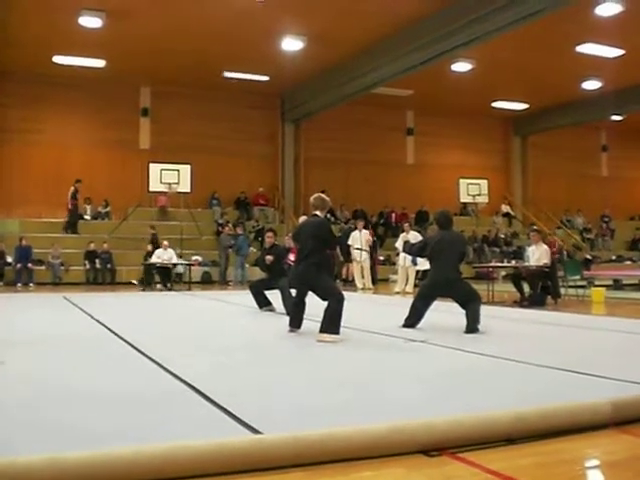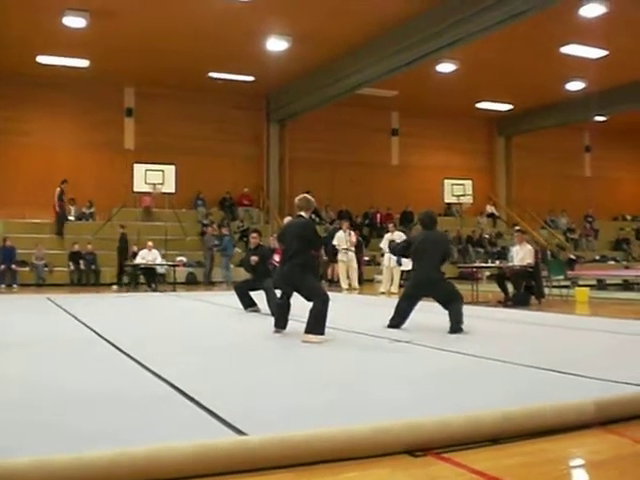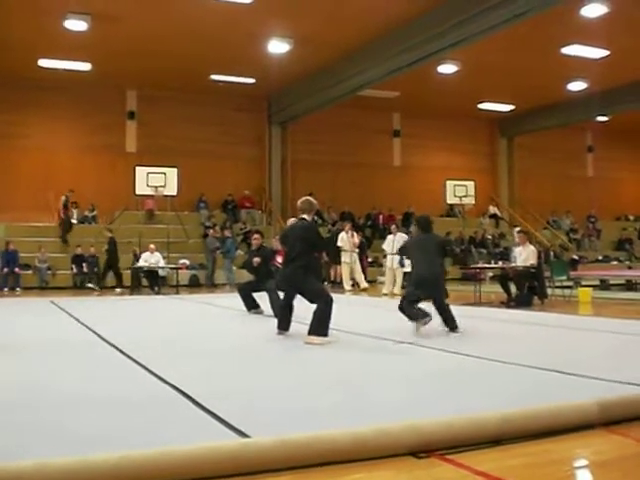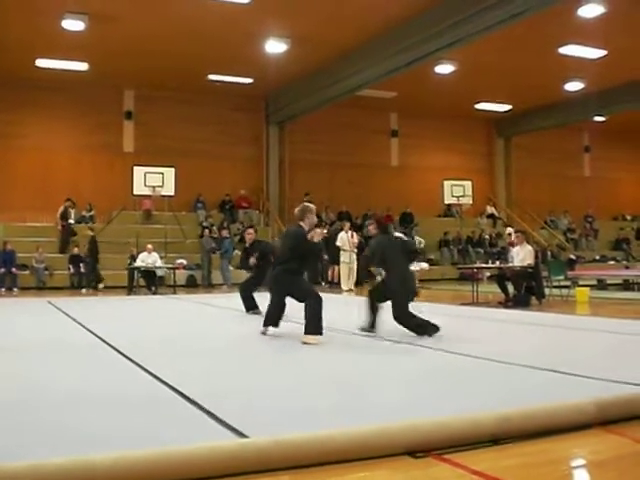
dt=0.3s
person 1, frame 1
left shoulder: (304, 223)
right shoulder: (323, 223)
left elbow: (295, 238)
right elbow: (333, 246)
left hip: (300, 268)
right hip: (314, 270)
left knee: (300, 295)
right knee: (336, 297)
left ankle: (294, 325)
right ankle: (327, 332)
person 1, frame 2
left shoulder: (289, 224)
right shoulder: (307, 224)
left elbow: (281, 239)
right elbow: (317, 246)
left hip: (285, 269)
right hip: (299, 270)
left knee: (285, 296)
right knee: (321, 297)
left ankle: (279, 325)
right ankle: (312, 333)
person 1, frame 3
left shoulder: (292, 227)
right shoulder: (310, 226)
left elbow: (283, 241)
right elbow: (321, 248)
left hip: (288, 272)
right hip: (301, 273)
left knee: (288, 298)
right knee: (325, 299)
left ankle: (282, 327)
right ankle: (315, 334)
person 1, frame 4
left shoulder: (291, 231)
right shoulder: (300, 235)
right elbow: (315, 255)
left wrist: (310, 240)
right wrist: (316, 241)
left hip: (278, 273)
right hip: (289, 275)
left knee: (278, 298)
right knee: (314, 299)
left ankle: (267, 325)
right ankle: (310, 334)
person 2, frame 1
left shoulder: (431, 239)
right shoulder: (460, 238)
left elbow: (414, 250)
right elbow: (462, 257)
left wrist: (406, 243)
left hip: (435, 278)
right hip: (453, 278)
left knee: (421, 299)
right knee: (473, 300)
left ankle: (409, 322)
right ankle: (472, 326)
person 2, frame 2
left shoulder: (414, 238)
right shoulder: (443, 238)
left elbow: (397, 249)
right elbow: (446, 256)
left wrist: (391, 243)
left hip: (418, 278)
right hip: (435, 278)
left knee: (406, 300)
right knee: (455, 300)
left ankle: (394, 323)
right ankle: (456, 326)
person 2, frame 3
left shoulder: (411, 240)
right shoulder: (437, 239)
left elbow: (401, 251)
left hip: (418, 278)
right hip: (436, 277)
left knee: (405, 305)
right knee: (440, 303)
left ankle: (422, 317)
right ankle: (452, 326)
person 2, frame 4
left shoulder: (376, 242)
right shoulder: (396, 239)
left elbow: (366, 260)
right elbow: (413, 251)
left hip: (399, 281)
right hip: (400, 279)
left knee: (400, 314)
right knee: (373, 294)
left ankle: (430, 329)
right ankle: (371, 325)
